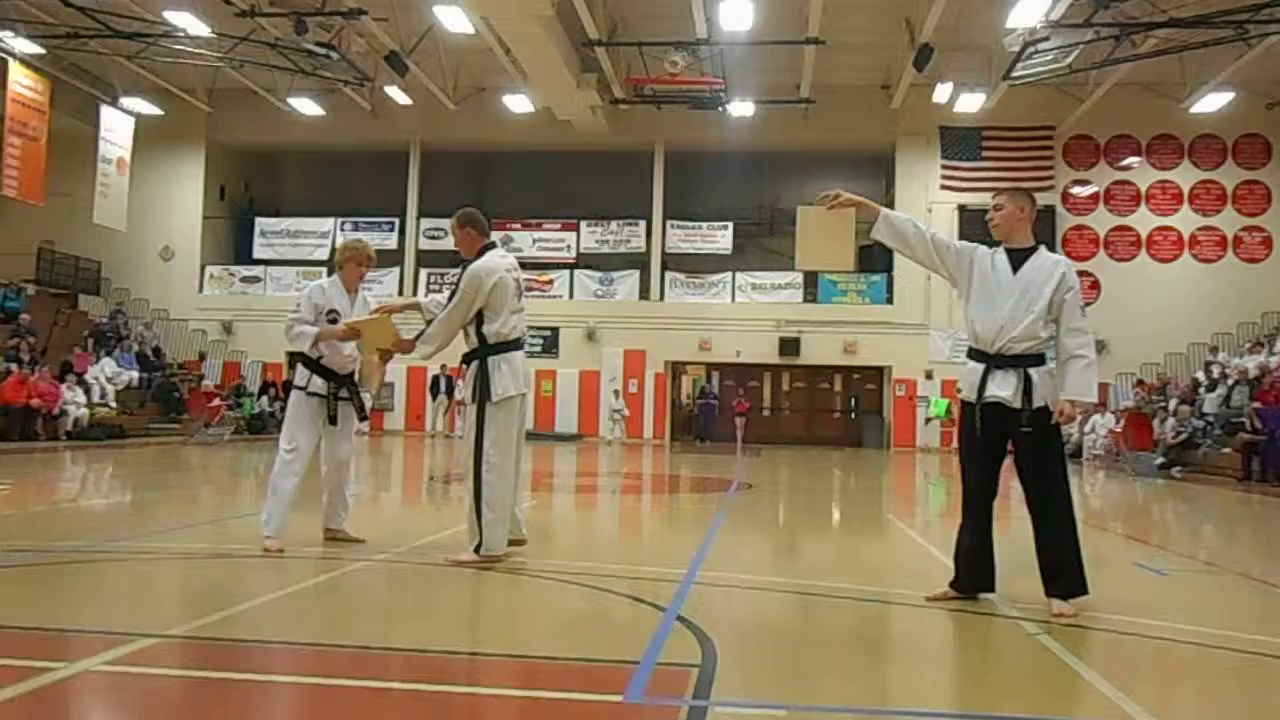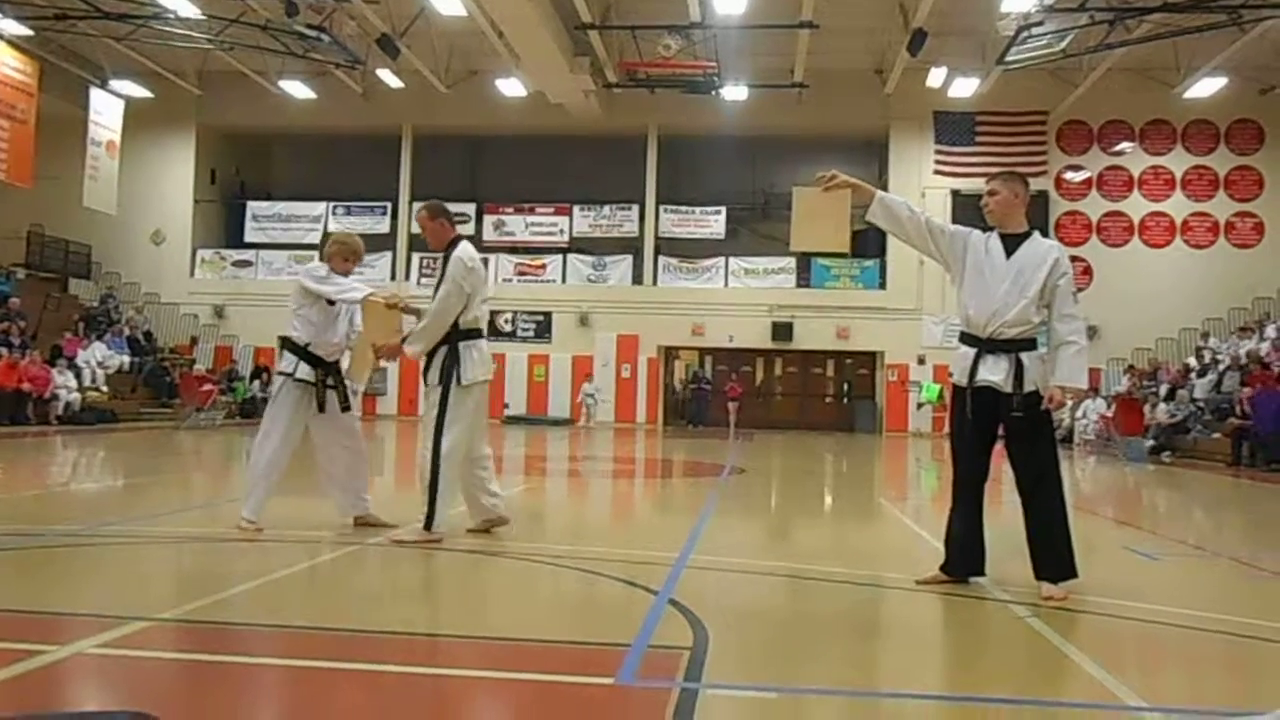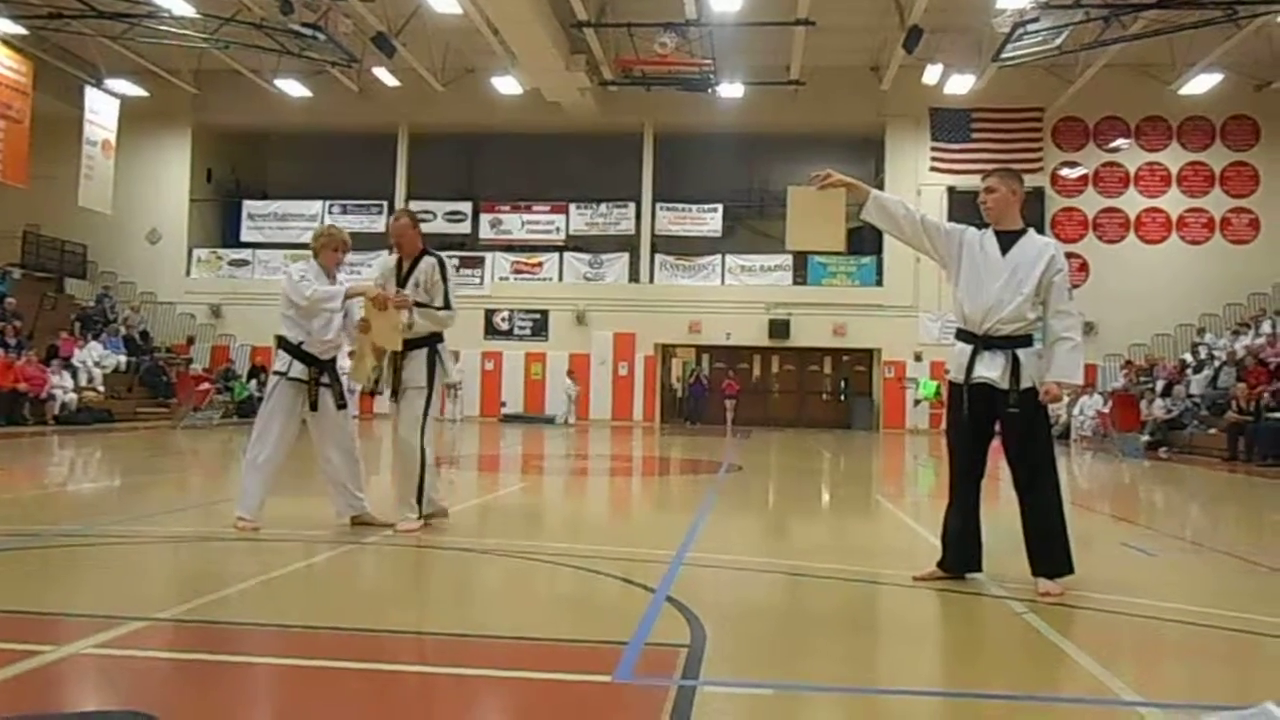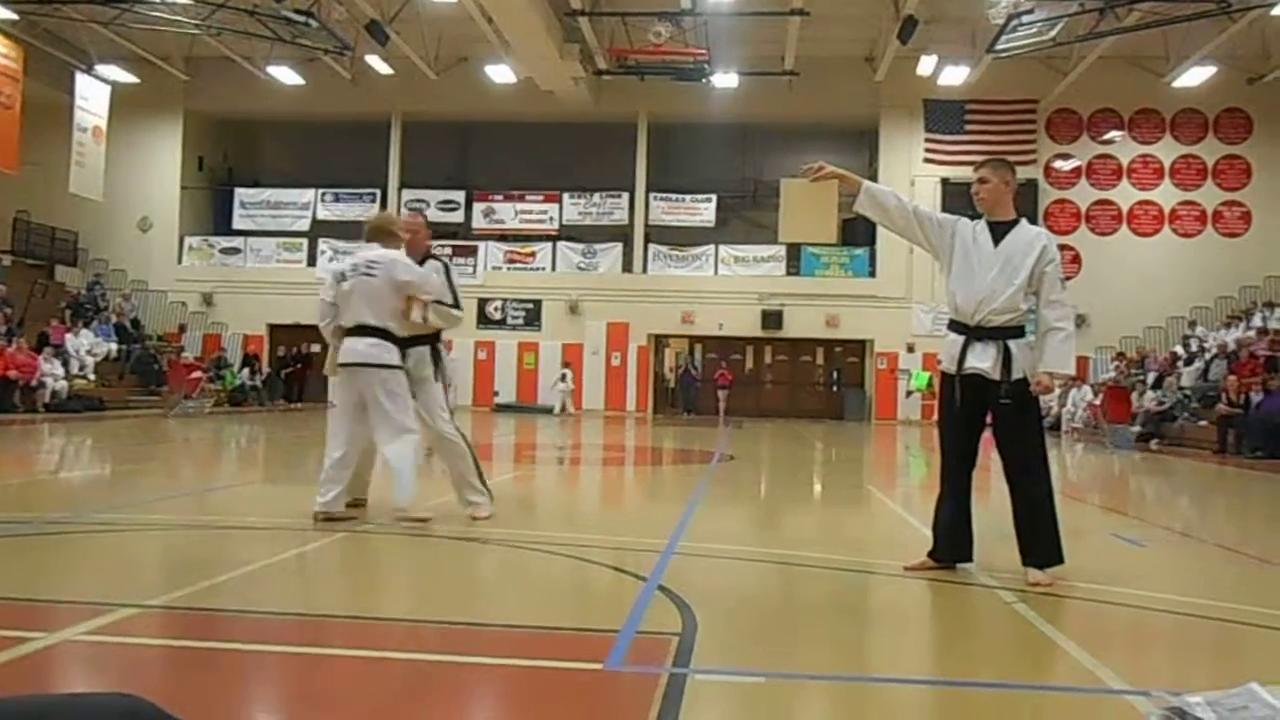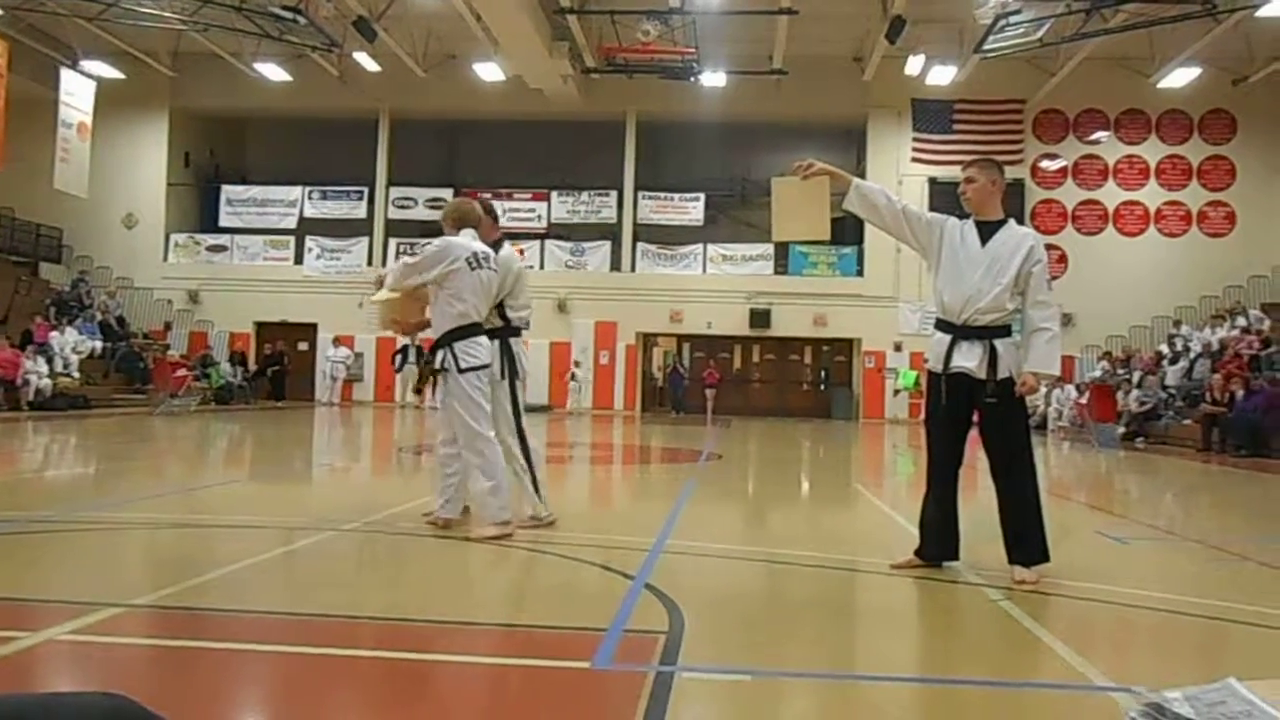
dt=1s
person 1, frame 1
left shoulder: (1057, 270)
right shoulder: (973, 260)
left elbow: (1075, 337)
right elbow: (918, 238)
left wrist: (1071, 395)
right wrist: (861, 205)
left hip: (1032, 388)
right hip: (981, 386)
left knee: (1047, 494)
right knee: (976, 491)
left ankle: (1061, 589)
right ankle: (969, 579)
person 1, frame 2
left shoulder: (1050, 255)
right shoulder: (967, 245)
left elbow: (1067, 322)
right elbow: (912, 221)
left wrist: (1061, 381)
right wrist: (856, 187)
left hip: (1023, 374)
right hip: (973, 370)
left knee: (1037, 478)
right knee: (966, 475)
left ankle: (1051, 573)
right ankle: (959, 563)
person 1, frame 3
left shoulder: (1046, 251)
right shoulder: (962, 242)
left elbow: (1062, 319)
right elbow: (908, 219)
left wrist: (1058, 377)
right wrist: (850, 185)
left hip: (1020, 370)
right hip: (970, 367)
left knee: (1034, 474)
right knee: (963, 471)
left ankle: (1047, 569)
right ankle: (957, 560)
person 1, frame 4
left shoulder: (1038, 242)
right shoulder: (955, 233)
left elbow: (1055, 309)
right elbow: (900, 210)
left wrist: (1049, 368)
right wrist: (843, 176)
left hip: (1011, 360)
right hip: (962, 358)
left knee: (1025, 465)
right knee: (955, 462)
left ankle: (1037, 559)
right ankle: (948, 549)
person 1, frame 5
left shoulder: (1025, 242)
right shoulder: (943, 231)
left elbow: (1041, 310)
right elbow: (888, 208)
left wrist: (1035, 368)
right wrist: (832, 174)
left hip: (997, 359)
right hip: (948, 357)
left knee: (1011, 463)
right knee: (941, 460)
left ankle: (1024, 557)
right ankle: (934, 548)
person 2, frame 1
left shoulder: (480, 270)
right shoulder: (506, 262)
left elbow: (451, 320)
right elbow: (452, 304)
left wrist: (413, 344)
right wrist: (407, 304)
left hip: (493, 370)
right hip: (512, 365)
left knee: (487, 458)
right knee: (505, 456)
left ankle: (489, 544)
right ankle: (510, 529)
person 2, frame 2
left shoulder: (458, 259)
right shoulder: (462, 254)
left elbow: (441, 317)
left wrist: (404, 346)
left hip: (457, 358)
right hip: (467, 355)
left knee: (439, 442)
right knee: (472, 442)
left ankle: (431, 525)
right ankle: (491, 509)
person 2, frame 3
left shoulder: (436, 265)
right shoulder: (387, 267)
left elbow: (446, 315)
right elbow: (377, 305)
left wrist: (411, 307)
right wrist: (377, 311)
left hip: (424, 358)
right hip: (397, 359)
left knee: (413, 437)
right knee: (405, 438)
left ankle: (415, 510)
right ankle: (429, 503)
person 2, frame 4
left shoulder: (438, 268)
left elbow: (455, 315)
left hip: (422, 357)
left knee: (441, 427)
left ankle: (478, 497)
right ankle: (356, 493)
person 2, frame 5
left shoulder: (504, 258)
right shoulder: (493, 256)
left hip: (502, 354)
right hip: (489, 352)
left knee: (510, 432)
left ankle: (539, 509)
person 3, frame 1
left shoulder: (363, 302)
right shoulder: (318, 291)
right elbow: (294, 331)
right wrist: (330, 334)
left hip: (344, 387)
right hip: (312, 382)
left knee: (340, 459)
right knee: (294, 453)
left ankle: (333, 524)
right ankle: (272, 531)
person 3, frame 2
left shoulder: (349, 296)
right shoulder: (311, 275)
left elbow: (356, 334)
right elbow: (341, 288)
right wrist: (379, 298)
left hip: (329, 375)
right hip: (299, 370)
left knee: (347, 443)
right knee: (276, 441)
left ankle: (360, 511)
right ankle: (250, 513)
person 3, frame 3
left shoulder: (341, 288)
right shoulder: (298, 273)
left elbow: (351, 327)
right elbow: (312, 296)
left wrist: (367, 328)
right wrist: (359, 290)
left hip: (324, 373)
right hip: (293, 368)
left knee: (341, 443)
right knee: (270, 442)
left ankle: (357, 510)
right ankle: (247, 512)
person 3, frame 4
left shoulder: (343, 268)
right shoulder: (396, 261)
left elbow: (326, 318)
right elbow: (436, 289)
right wrist: (406, 297)
left hip: (350, 353)
right hip: (382, 353)
left knee: (346, 432)
right knee: (402, 430)
left ankle: (328, 502)
right ankle: (403, 502)
person 3, frame 5
left shoulder: (449, 248)
right shoulder: (487, 256)
left elbow: (406, 273)
left wrist: (390, 275)
right wrist: (423, 323)
left hip: (461, 353)
right hip: (470, 348)
left knee: (476, 436)
right knee: (452, 438)
left ankle: (499, 517)
right ankle: (447, 510)
